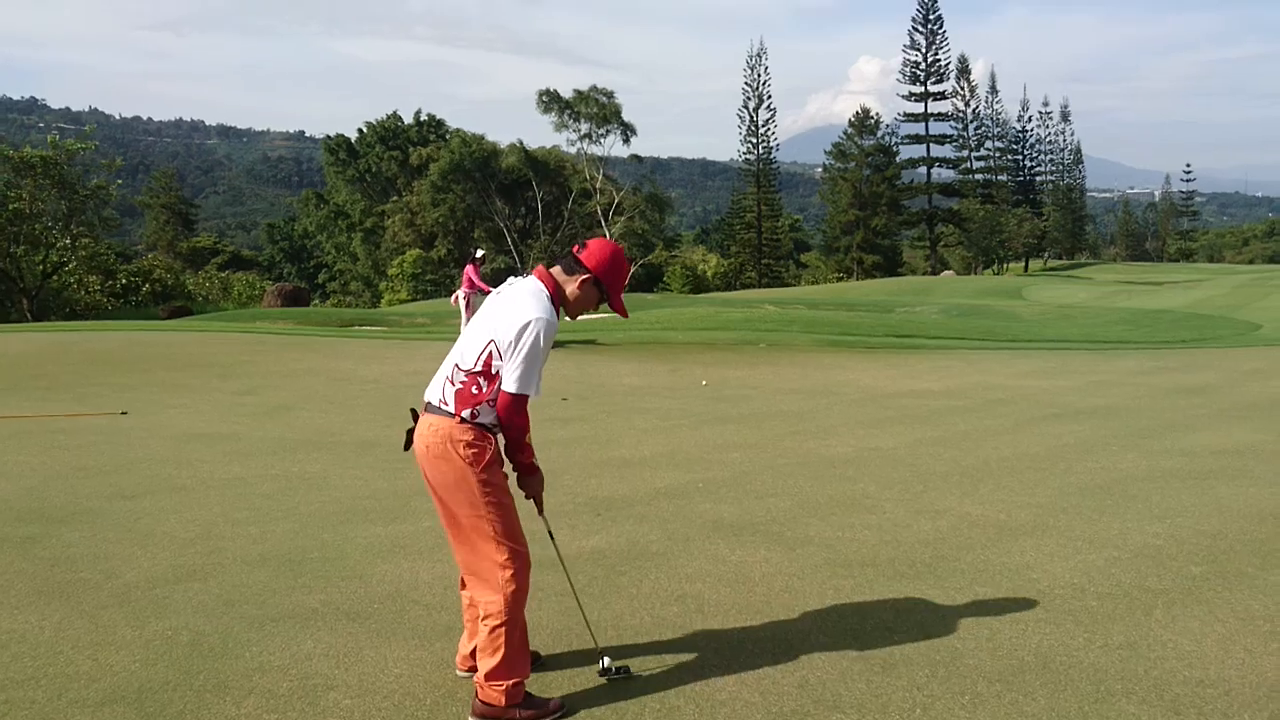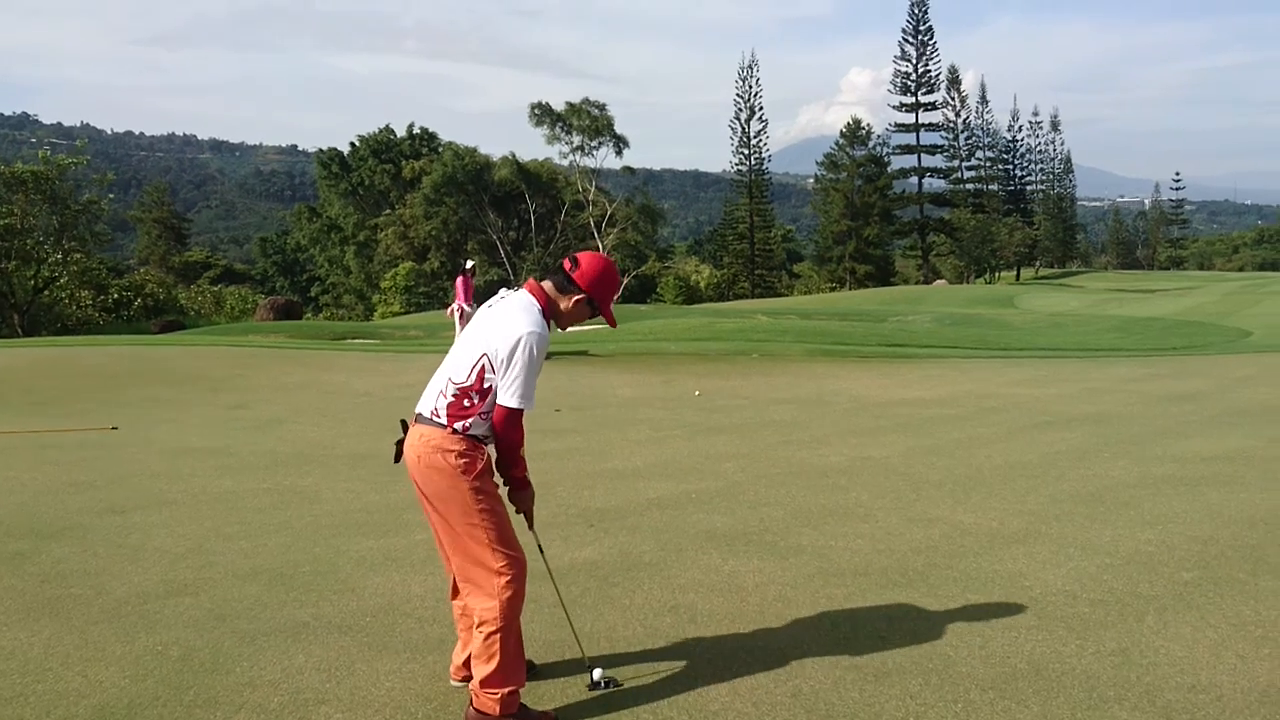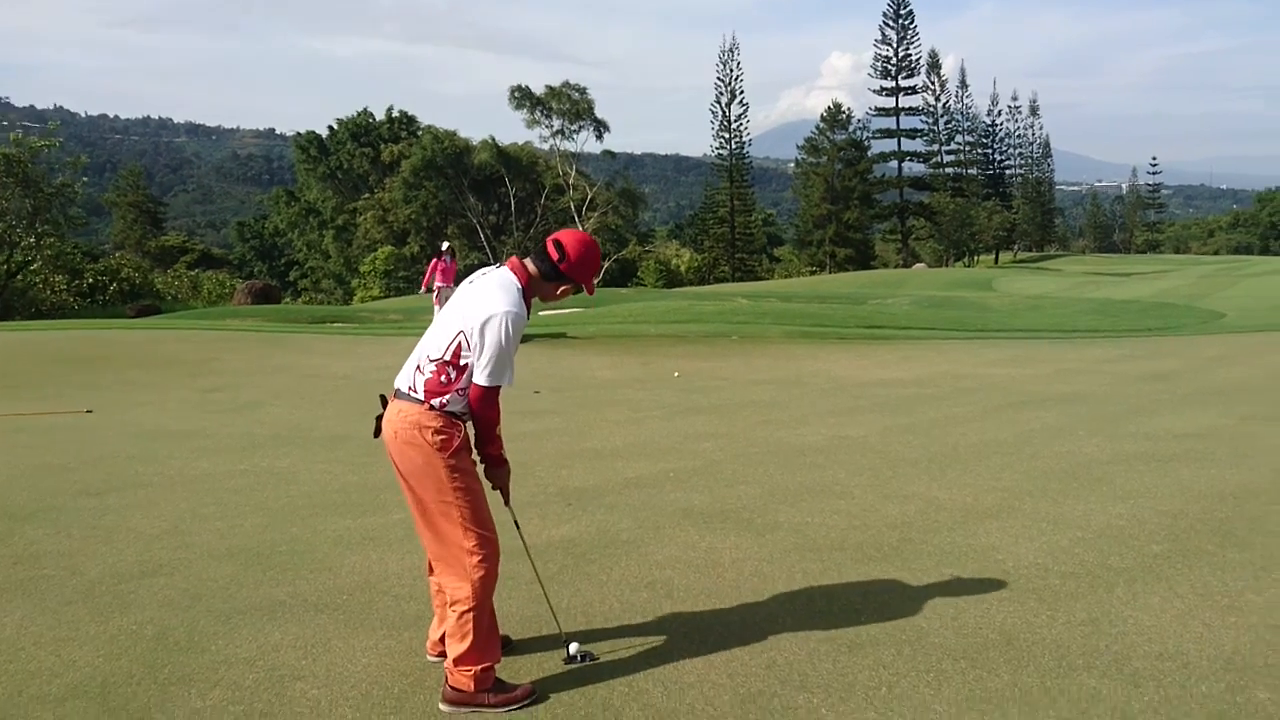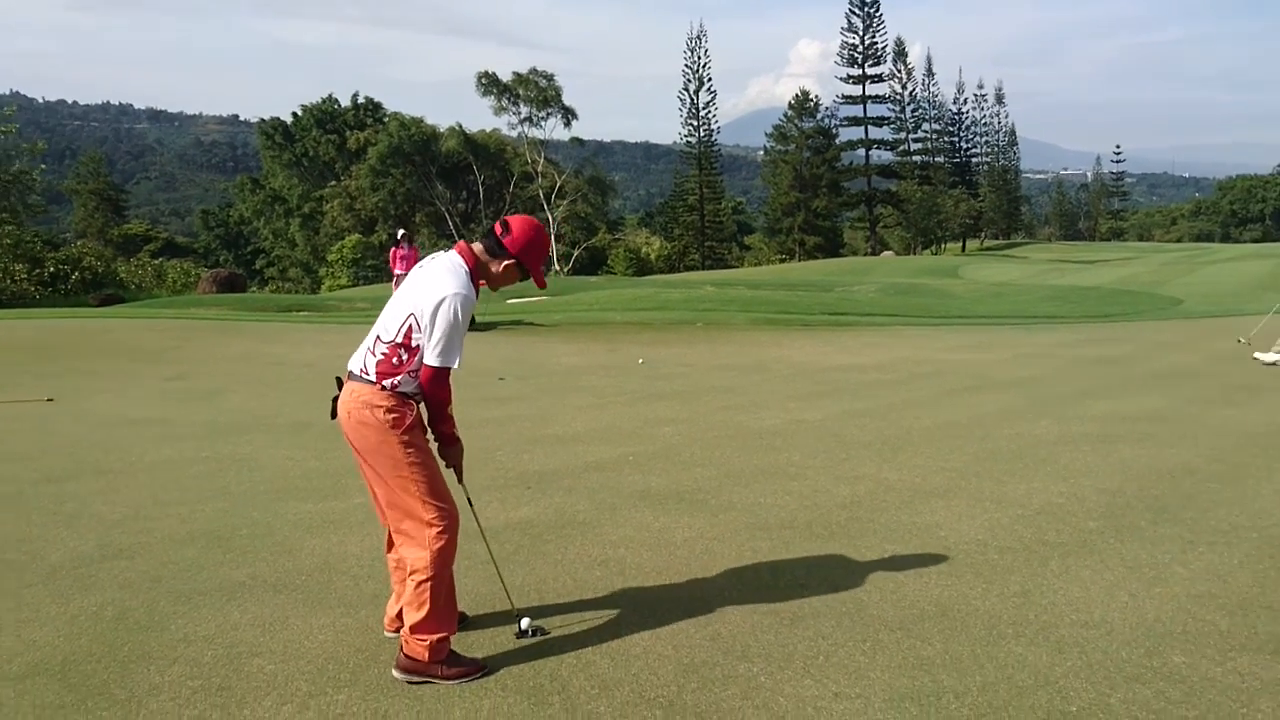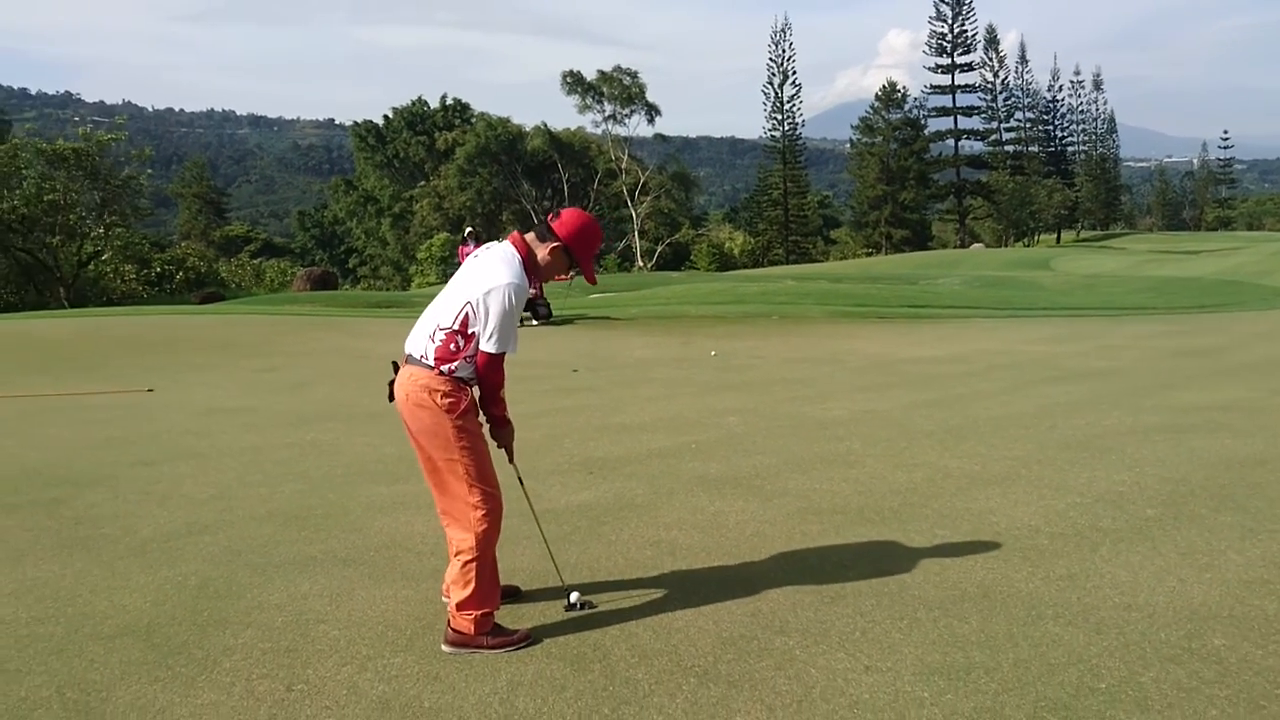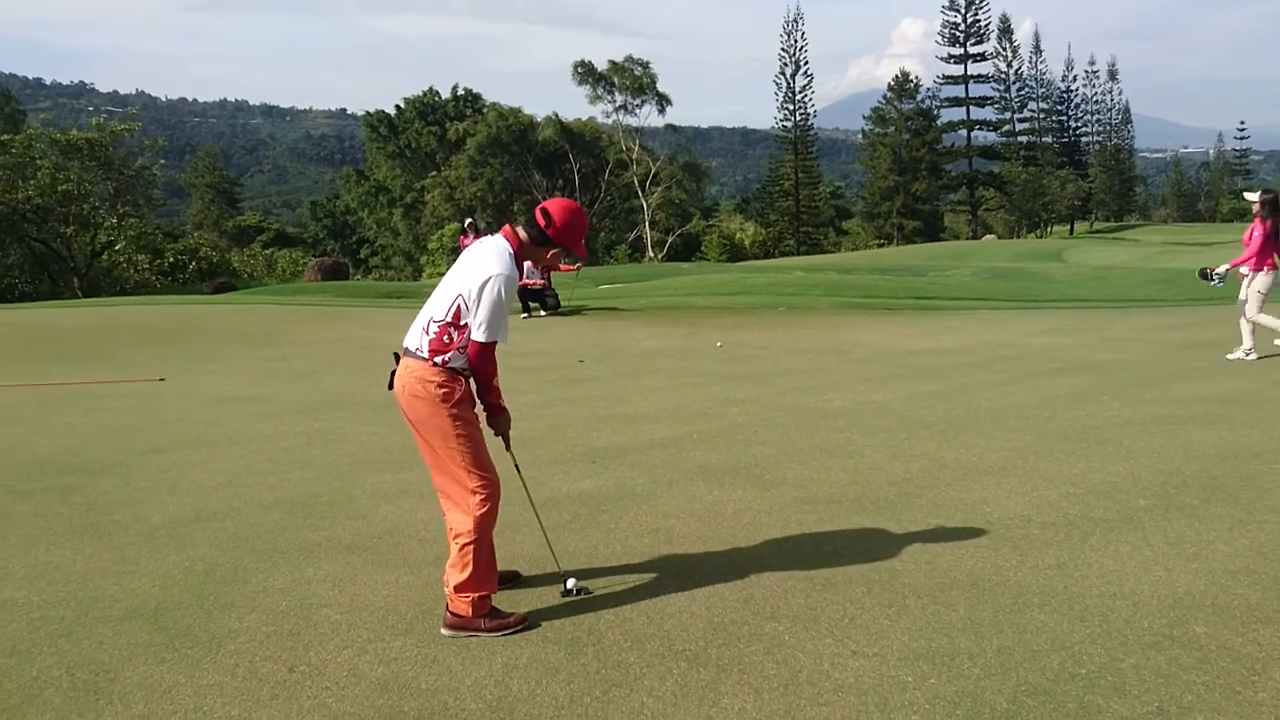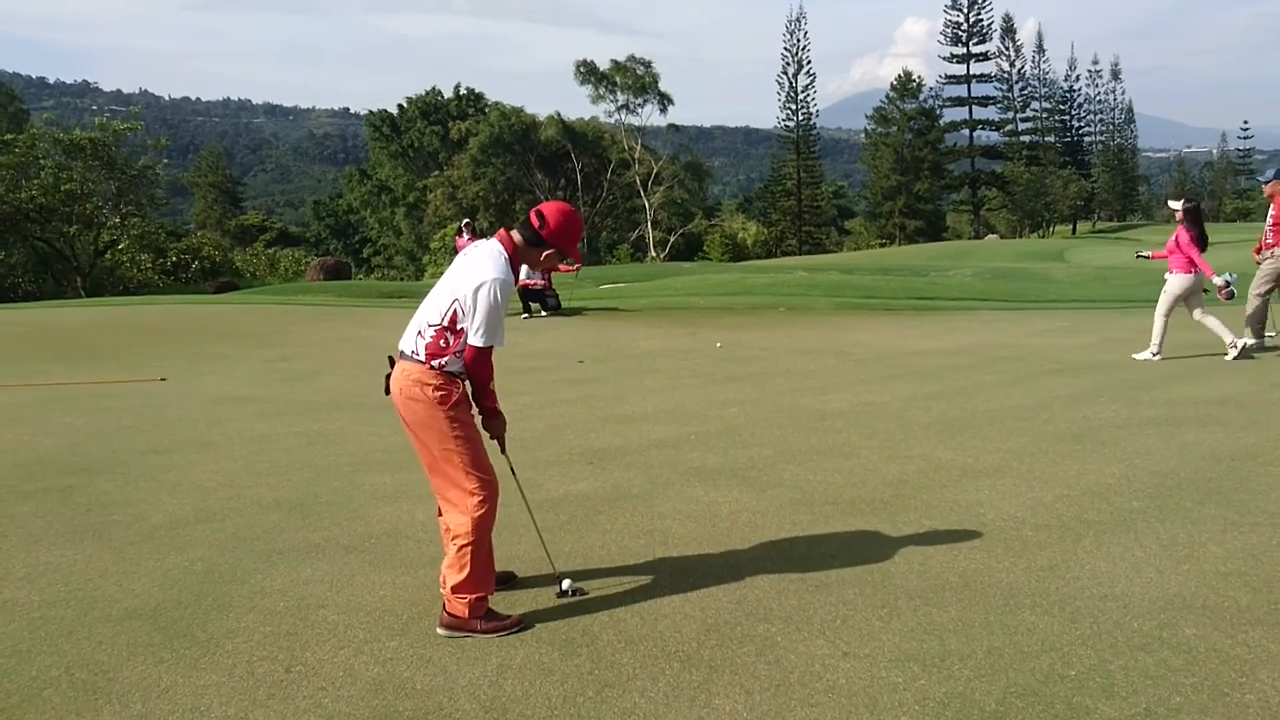
dt=0.4s
person 1, frame 1
left shoulder: (518, 287)
right shoulder: (539, 316)
right elbow: (511, 405)
left wrist: (519, 461)
right wrist: (527, 467)
left hip: (439, 426)
right hip: (460, 439)
left knee: (482, 552)
right knee: (504, 562)
left ankle: (478, 650)
person 1, frame 2
left shoulder: (508, 300)
right shoulder: (531, 330)
right elbow: (506, 419)
left wrist: (510, 477)
right wrist: (518, 481)
left hip: (427, 437)
right hip: (451, 450)
left knee: (472, 563)
right knee: (501, 570)
left ankle: (472, 660)
person 1, frame 3
left shoulder: (490, 275)
right shoulder: (508, 310)
right elbow: (482, 396)
left wrist: (488, 454)
right wrist: (495, 459)
left hip: (407, 414)
right hip: (429, 426)
left knee: (450, 540)
right knee: (473, 550)
left ankle: (449, 635)
right ankle: (468, 680)
person 1, frame 4
left shoulder: (441, 260)
right shoulder: (456, 293)
right elbow: (434, 378)
left wrist: (441, 434)
right wrist: (448, 438)
left hip: (364, 395)
right hip: (382, 407)
left knee: (407, 517)
right knee: (434, 521)
left ankle: (406, 610)
right ankle: (423, 650)
person 1, frame 5
left shoulder: (494, 251)
right shoulder: (510, 282)
right elbow: (489, 363)
left wrist: (492, 415)
right wrist: (499, 420)
left hip: (418, 377)
right hip: (437, 390)
left knee: (461, 497)
right knee: (478, 504)
left ankle: (463, 583)
right ankle: (468, 624)
person 1, frame 6
left shoulder: (490, 245)
right shoulder: (501, 273)
right elbow: (481, 352)
left wrist: (489, 403)
right wrist: (495, 407)
left hip: (422, 371)
right hip: (435, 381)
left knee: (461, 484)
right knee: (478, 490)
left ankle: (467, 570)
right ankle: (466, 608)
person 1, frame 7
left shoulder: (484, 248)
right shoulder: (496, 278)
right elbow: (477, 355)
left wrist: (483, 406)
right wrist: (491, 411)
left hip: (416, 373)
right hip: (430, 384)
left knee: (458, 486)
right knee: (475, 491)
left ankle: (463, 570)
right ankle: (463, 609)
